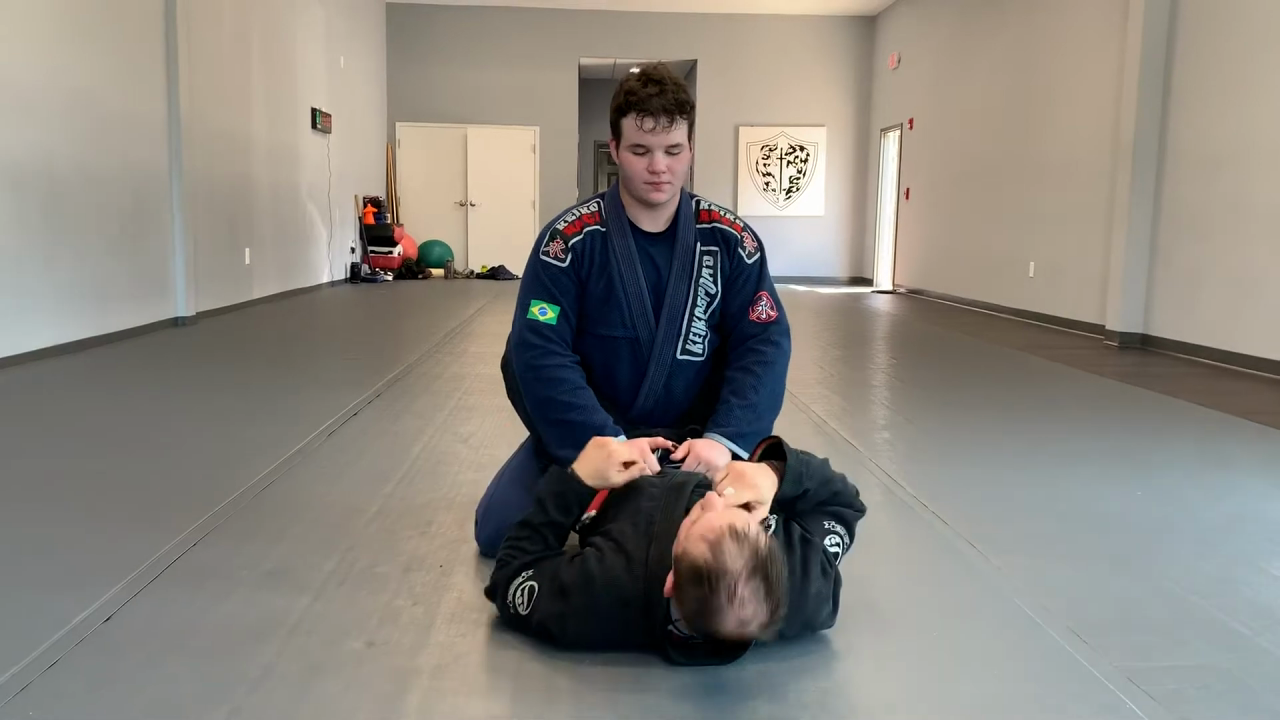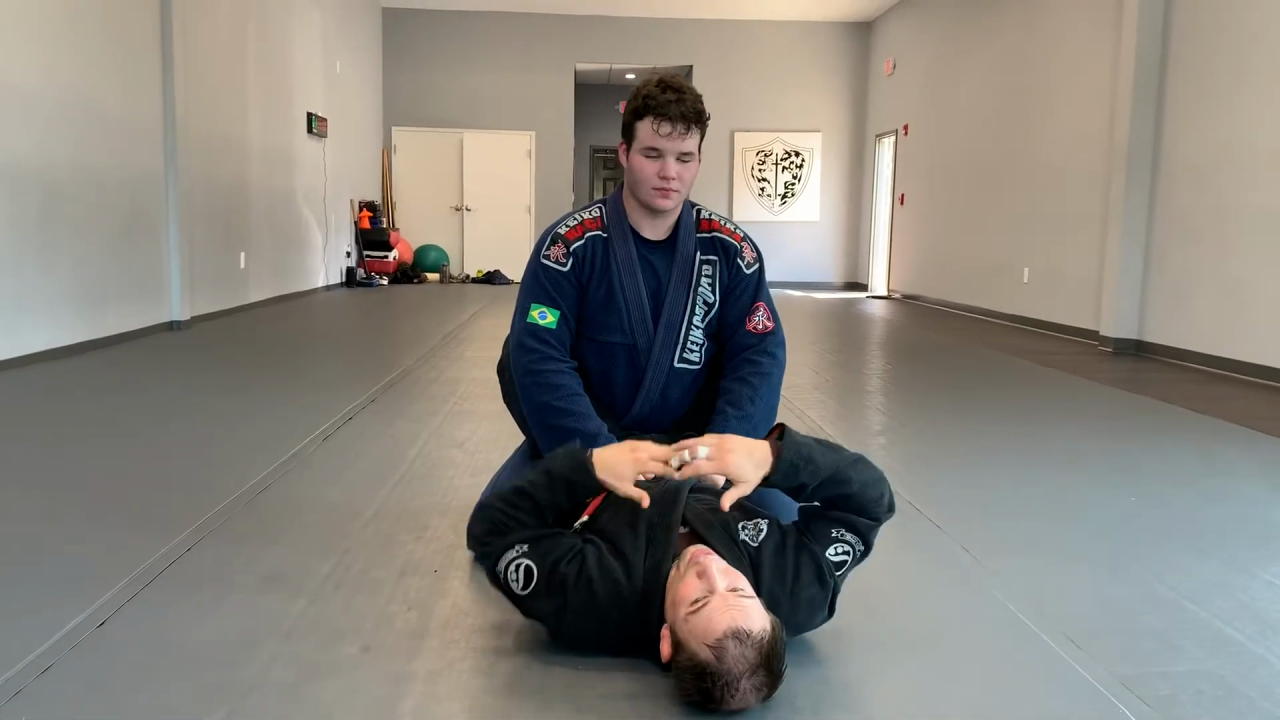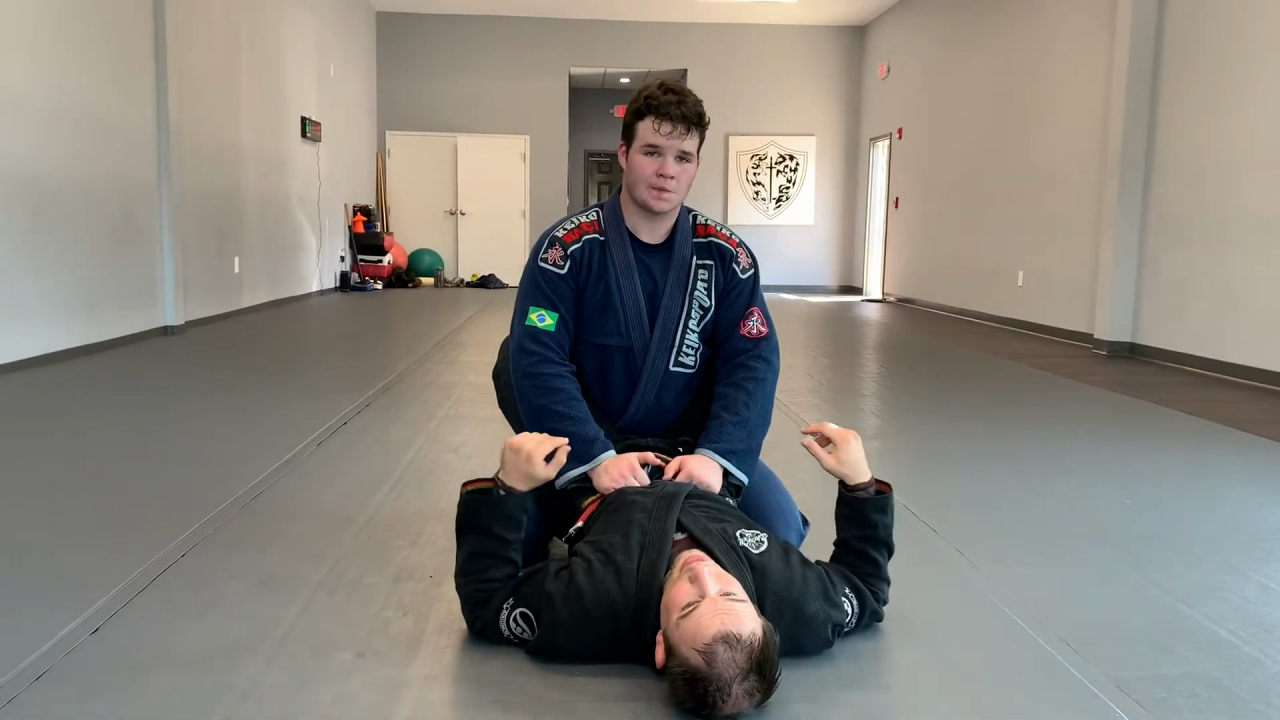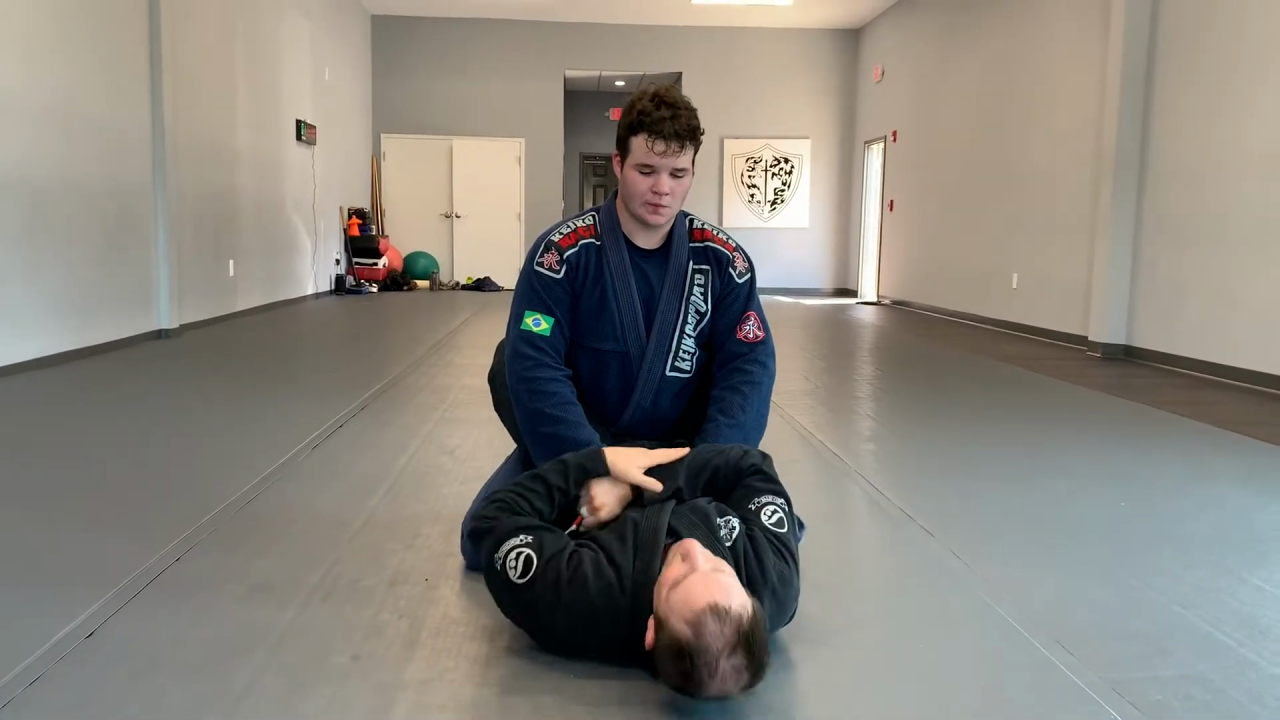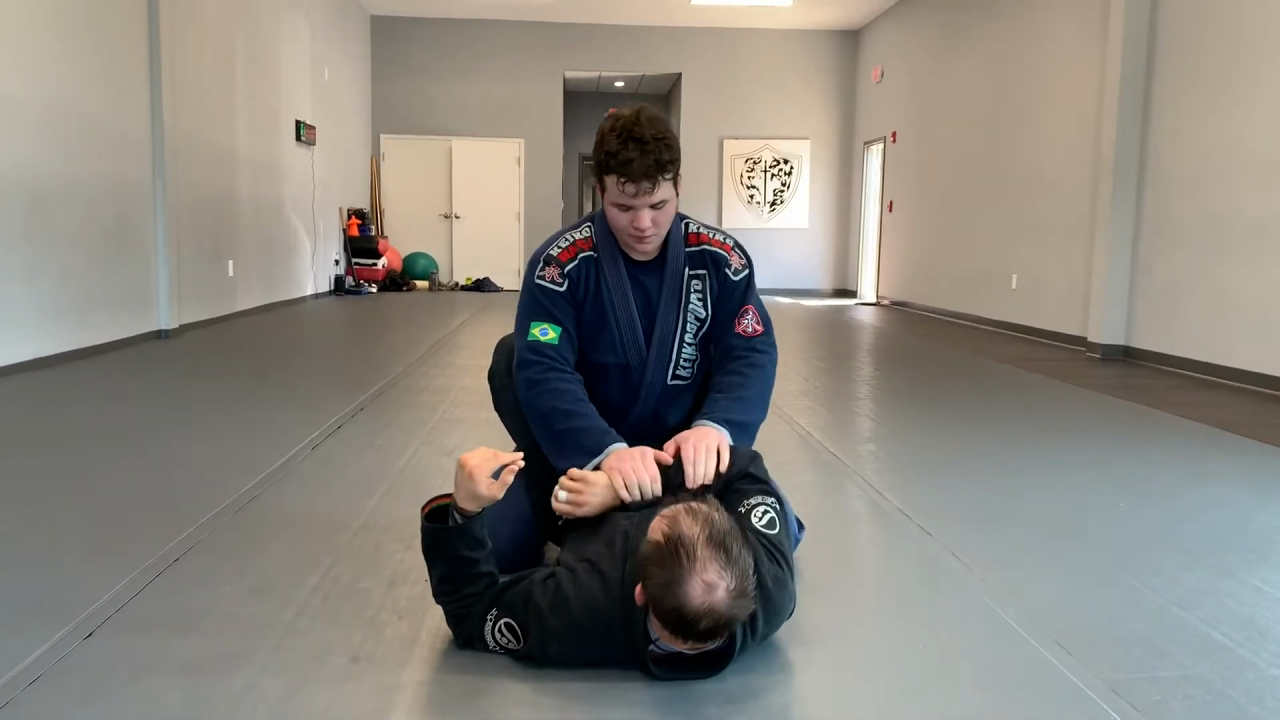
dt=1s
person 1, frame 1
left shoulder: (729, 239)
right shoulder: (570, 238)
left elbow: (763, 344)
right elbow: (539, 353)
left wrist: (724, 437)
right wrist: (605, 442)
left hip: (694, 440)
right hip: (585, 438)
right knee: (500, 531)
person 1, frame 2
left shoulder: (729, 248)
right shoulder: (571, 242)
left elbow: (758, 356)
right elbow: (536, 357)
right wrist: (601, 451)
left hip: (693, 440)
right hip: (584, 438)
person 1, frame 3
left shoulder: (725, 254)
right shoulder: (569, 246)
left elbow: (753, 361)
right elbow: (536, 360)
left wrist: (716, 455)
right wrist: (595, 457)
left hip: (688, 446)
right hip: (584, 445)
left knee: (780, 532)
person 1, frame 4
left shoulder: (721, 258)
right shoulder: (563, 252)
left elbow: (748, 365)
right elbow: (533, 366)
left hip: (682, 446)
right hip: (576, 446)
person 1, frame 5
left shoulder: (719, 257)
right shoulder: (563, 263)
left elbow: (750, 356)
right elbow: (543, 372)
left wrist: (713, 427)
right wrist: (606, 452)
left hip: (685, 449)
right hip: (586, 450)
right knee: (497, 545)
person 2, frame 1
left shoulder: (593, 602)
right shoulder: (808, 599)
left elbow: (510, 580)
right elbow: (841, 504)
left wrist: (578, 479)
right wrist: (776, 472)
person 2, frame 2
left shoulder: (595, 607)
right shoulder: (799, 595)
left elbow: (493, 530)
right elbow: (868, 498)
left wrist: (585, 464)
right wrist: (773, 456)
person 2, frame 3
left shoulder: (588, 613)
right shoulder: (795, 609)
left elbow: (486, 601)
right elbow: (864, 588)
left wrist: (508, 488)
right wrist: (859, 481)
person 2, frame 4
left shoulder: (580, 606)
right shoulder: (774, 586)
left elbow: (497, 522)
right elbow: (750, 468)
left wrist: (596, 461)
right wrist: (634, 490)
person 2, frame 5
left shoulder: (577, 619)
right shoulder: (772, 590)
left elbow: (470, 612)
right elbow: (742, 469)
left wrist: (463, 509)
left hip: (589, 525)
